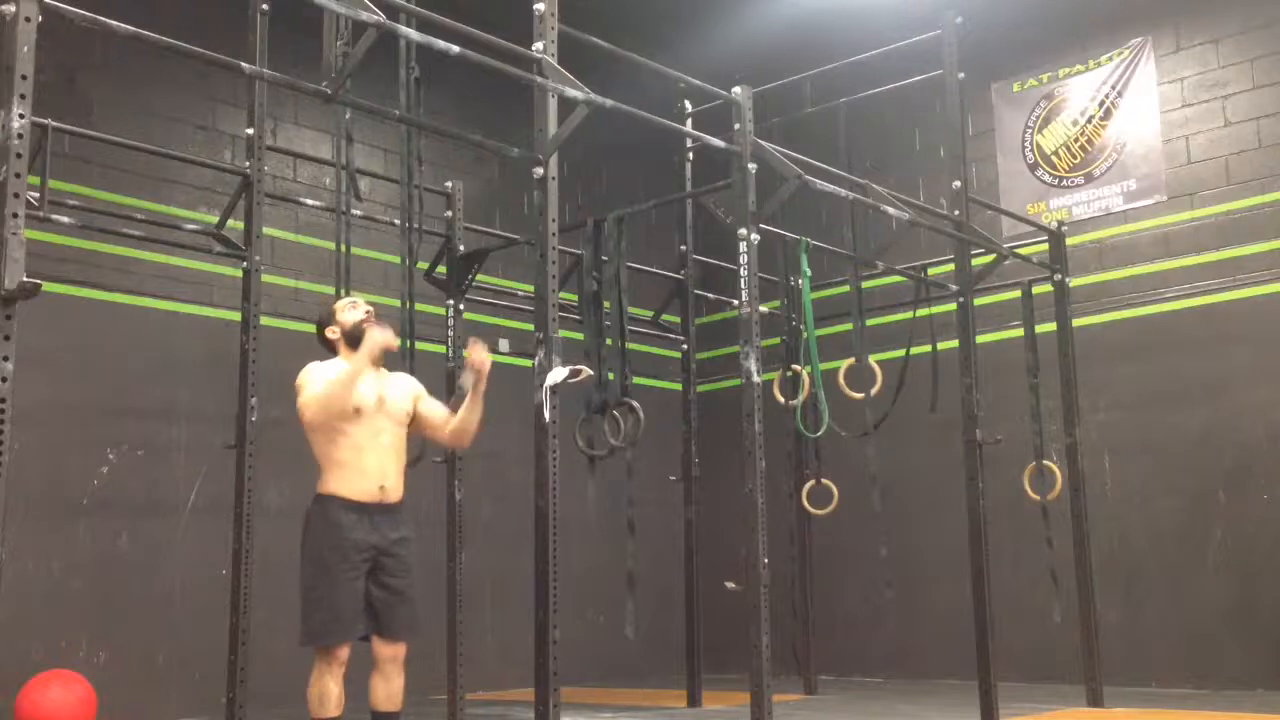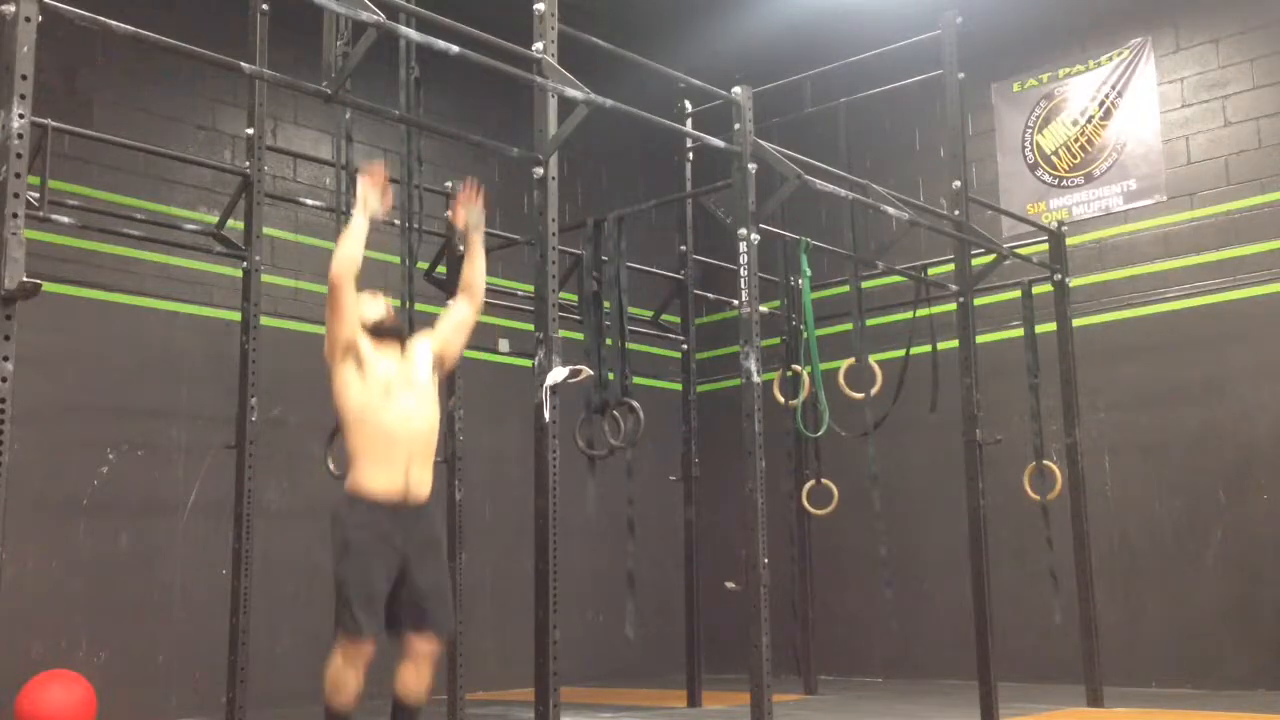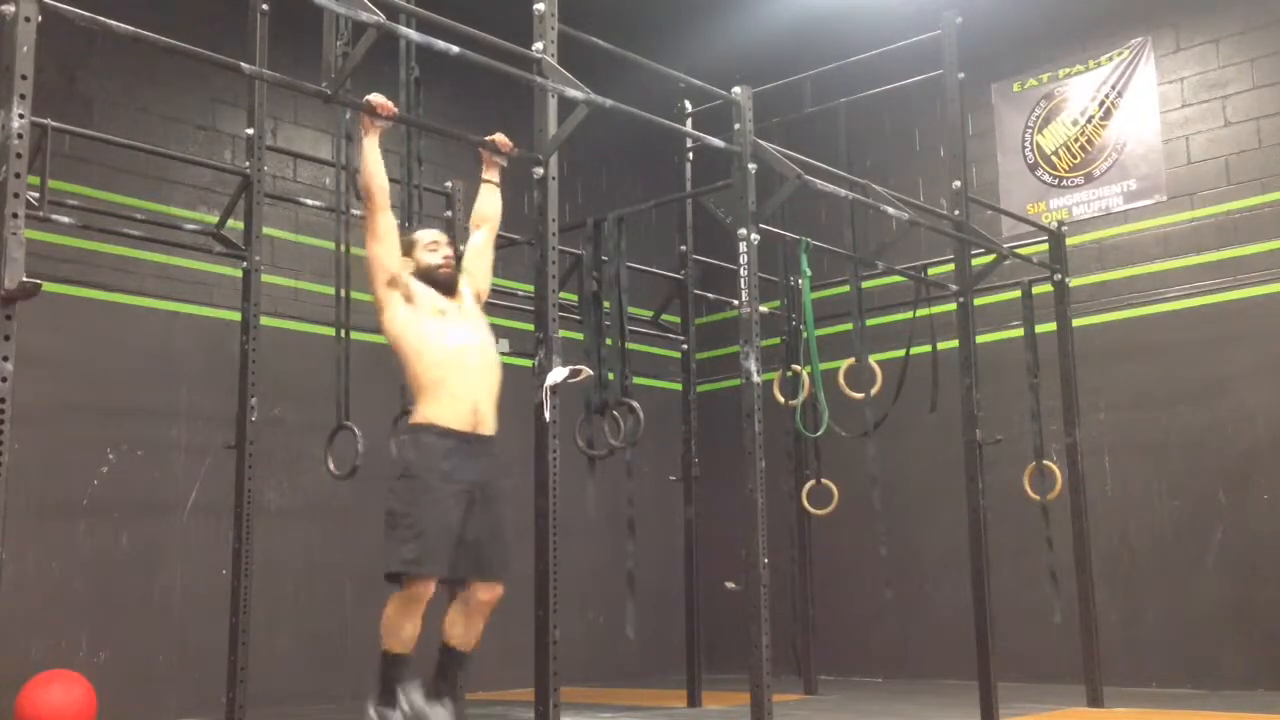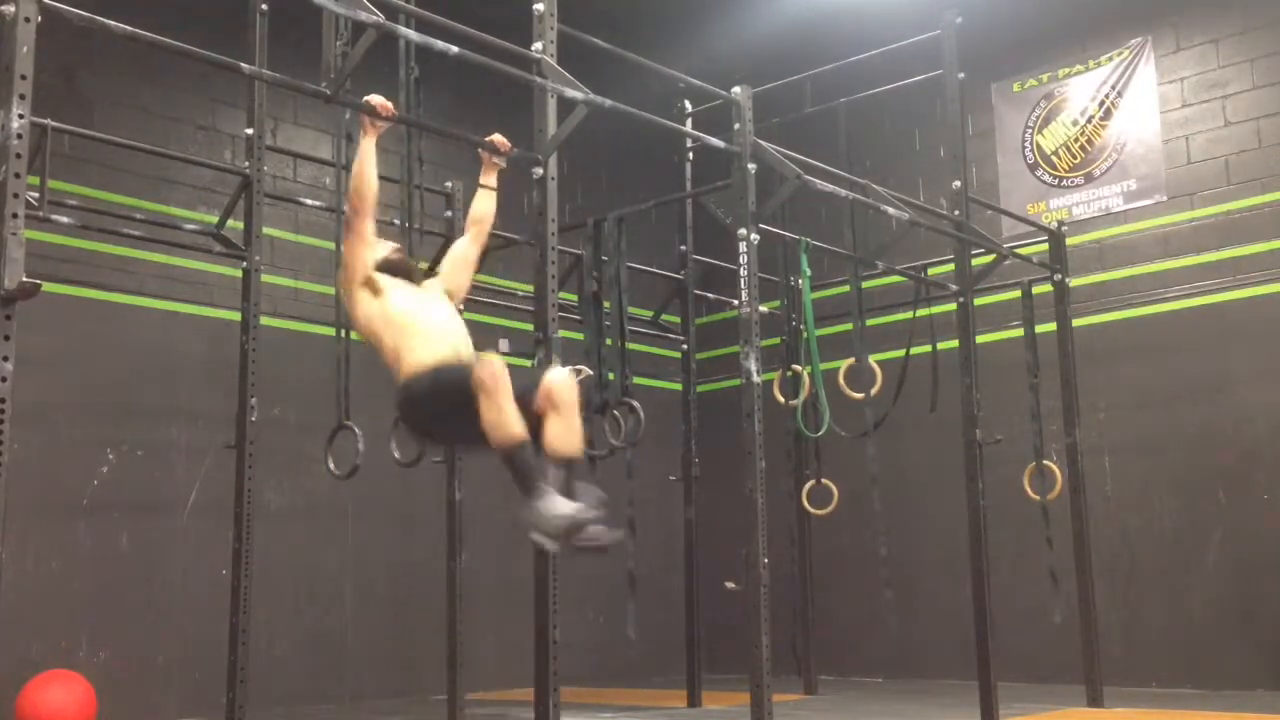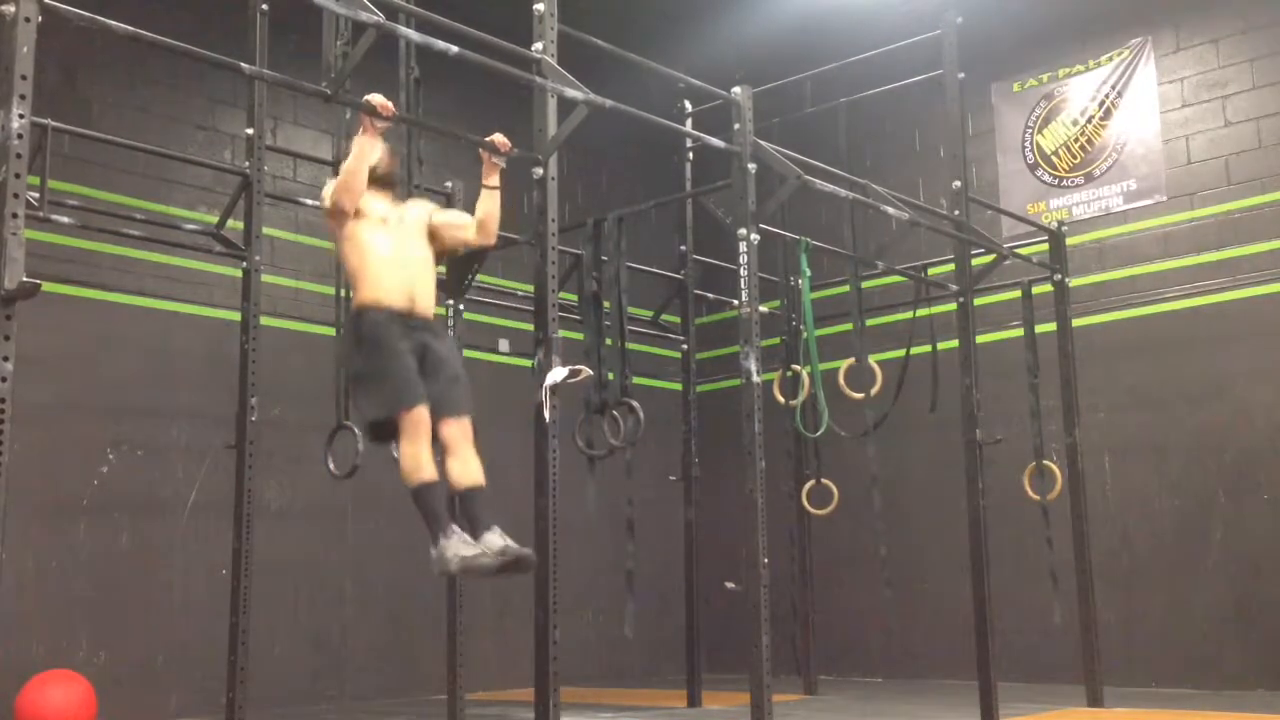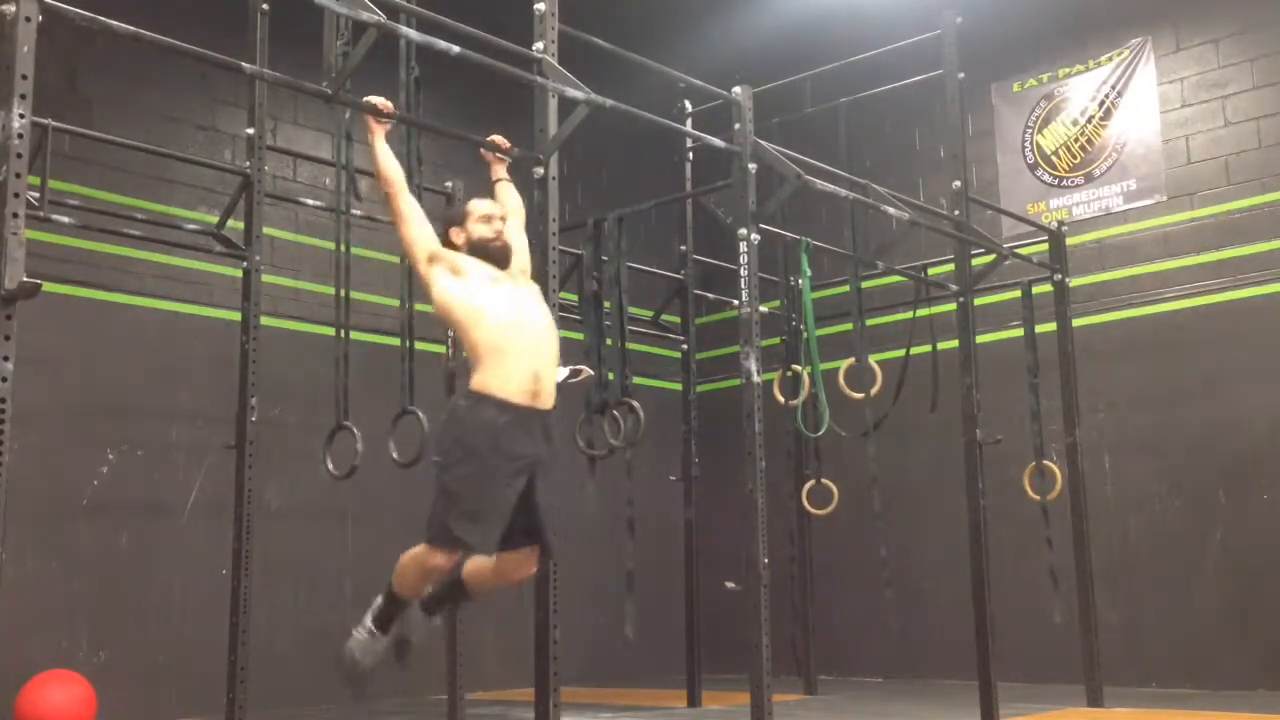
dt=0.7s
person 1, frame 1
left shoulder: (403, 384)
right shoulder: (318, 374)
left elbow: (458, 437)
right elbow: (315, 417)
left wrist: (476, 384)
right wrist: (362, 357)
left hip: (392, 524)
right hip: (338, 521)
left knee: (392, 651)
right knee: (335, 652)
person 1, frame 2
left shoulder: (425, 358)
right shoulder: (352, 358)
left elbow: (469, 300)
right elbow: (340, 282)
left wrist: (473, 233)
right wrist: (364, 213)
left hip: (420, 521)
right hip: (366, 519)
left knee: (425, 646)
right knee: (357, 644)
person 1, frame 3
left shoulder: (470, 297)
right shoulder: (400, 294)
left elbow: (485, 229)
right elbow: (379, 207)
left wrist: (490, 170)
right wrist: (372, 135)
left hip: (484, 454)
right hip: (434, 449)
left knee: (484, 590)
right knee: (417, 584)
person 1, frame 4
left shoulder: (435, 292)
right shoulder: (366, 289)
left elbow: (474, 234)
right elbow: (362, 210)
left wrist: (489, 172)
right wrist: (369, 137)
left hip: (469, 402)
right hip: (429, 392)
left knee: (560, 386)
right knee: (491, 370)
left ankle: (565, 505)
right ankle: (542, 498)
person 1, frame 5
left shoulder: (418, 212)
right shoulder: (344, 205)
left elbow: (484, 234)
right elbow: (346, 200)
left wrist: (492, 173)
right wrist: (366, 133)
left hip: (429, 332)
right hip: (376, 327)
left knee: (458, 433)
right knee: (415, 425)
left ankle: (486, 534)
right ankle: (446, 540)
person 1, frame 6
left shoulder: (518, 274)
right shoulder: (443, 267)
left elbow: (518, 214)
right elbow: (400, 196)
left wrist: (499, 168)
right wrist: (378, 135)
left hip: (537, 429)
right hip: (485, 421)
left knee: (522, 559)
right knee: (443, 553)
left ankle: (429, 608)
right ankle: (381, 620)
